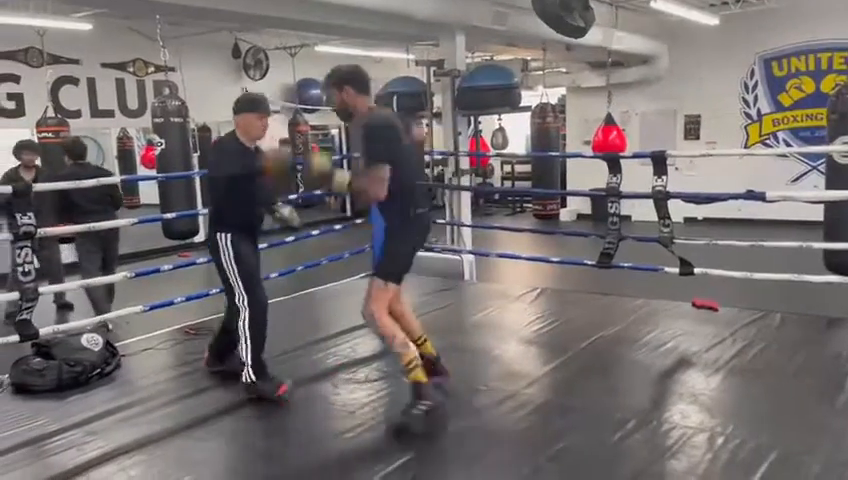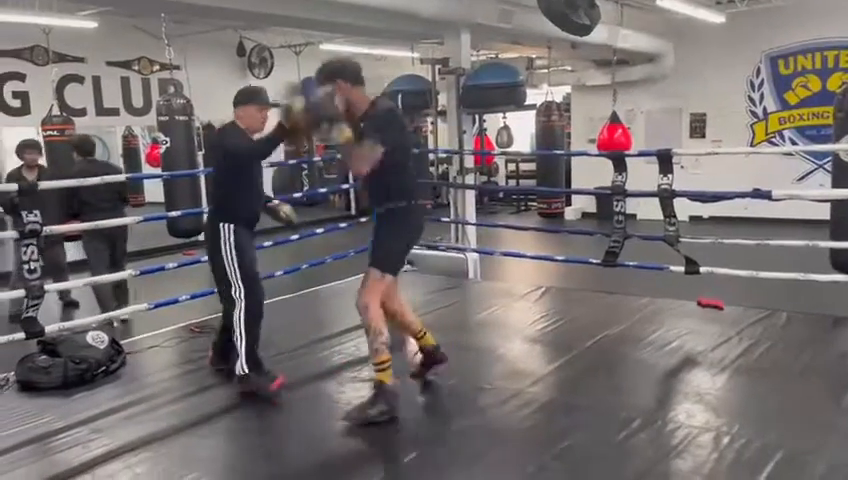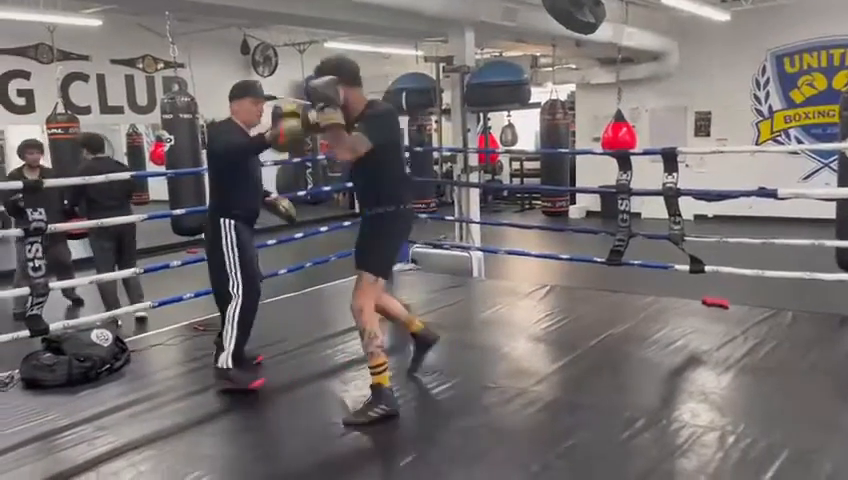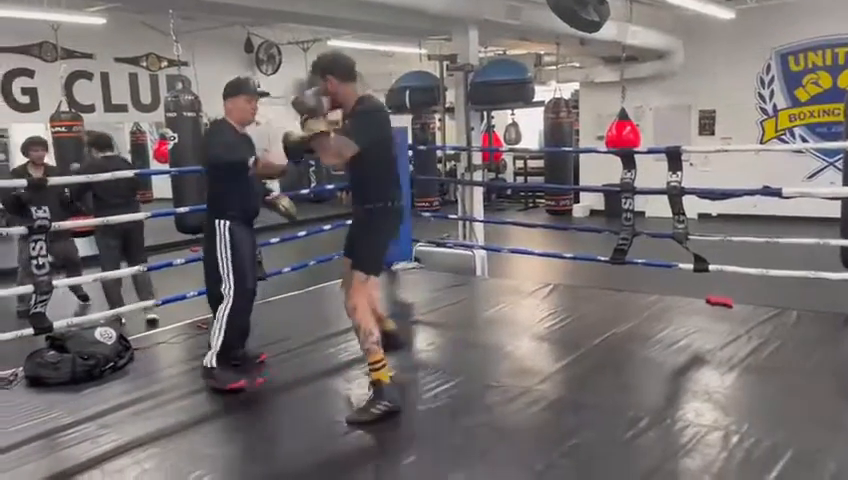
dt=0.1s
person 1, frame 1
left shoulder: (373, 128)
right shoulder: (387, 119)
left elbow: (376, 191)
left wrist: (336, 177)
left hip: (405, 222)
right hip: (415, 216)
left knee: (375, 309)
right knee: (391, 295)
left ankle: (422, 391)
right ankle: (430, 360)
person 1, frame 2
left shoulder: (386, 114)
right shoulder: (361, 117)
left elbow: (361, 165)
left wrist: (340, 122)
left hip: (402, 214)
right hip: (387, 213)
left knee: (368, 301)
right knee: (386, 295)
left ankle: (384, 394)
right ankle: (430, 350)
person 1, frame 3
left shoulder: (381, 115)
right shoulder: (355, 117)
left elbow: (343, 152)
left wrist: (326, 107)
left hip: (389, 217)
right hip: (374, 215)
left knee: (361, 304)
right knee: (372, 295)
left ankle: (382, 396)
right ankle: (421, 334)
person 1, frame 4
left shoulder: (368, 112)
right shoulder: (357, 112)
left elbow: (333, 156)
right elbow: (343, 156)
left wrist: (312, 117)
left hip: (380, 213)
right hip: (368, 210)
left knee: (356, 302)
right knee: (355, 282)
left ankle: (384, 393)
right ankle: (388, 333)
person 2, frame 1
left shoulder: (257, 153)
right shoulder: (224, 148)
left elbow: (264, 193)
right elbow: (219, 179)
left wrist: (279, 208)
right wrist: (261, 167)
left hip: (248, 235)
right hip: (227, 237)
left knee: (245, 299)
right knee: (252, 300)
left ankle: (219, 356)
right ankle: (254, 376)
person 2, frame 2
left shoulder: (251, 142)
right shoulder: (228, 136)
right elbow: (245, 154)
left wrist: (273, 205)
right wrist: (283, 132)
left hip: (241, 228)
right hip: (226, 228)
left knee: (243, 294)
right knee: (247, 295)
left ankle: (223, 353)
right ankle: (248, 370)
person 2, frame 3
left shoulder: (244, 139)
right shoulder: (223, 133)
right elbow: (231, 153)
left wrist: (271, 199)
right wrist: (271, 137)
left hip: (242, 223)
right hip: (227, 224)
left knee: (240, 290)
right knee: (244, 290)
left ankle: (230, 350)
right ankle: (229, 367)
person 2, frame 4
left shoulder: (245, 139)
right shoulder: (217, 133)
right elbow: (218, 164)
right wrist: (255, 163)
left hip: (244, 224)
right hip: (224, 225)
left knee: (246, 289)
right knee: (232, 292)
left ankle: (233, 349)
right ankle: (215, 364)
person 3, frame 1
left shoulder: (63, 178)
right shoulder: (104, 173)
left elbow: (61, 209)
right elbow: (118, 202)
left wrist: (72, 223)
left hip: (86, 232)
right hip: (109, 228)
left knee: (91, 275)
right knee: (109, 271)
right ankle: (107, 310)
person 3, frame 2
left shoulder: (75, 174)
right shoulder: (113, 169)
left elbow: (71, 207)
right elbow: (125, 198)
left wrist: (81, 216)
left hip: (93, 229)
right hip: (117, 225)
left knee: (100, 273)
right knee: (119, 267)
right ankle: (122, 308)
person 3, frame 3
left shoulder: (83, 171)
right shoulder: (121, 167)
left elbow: (74, 201)
left hip: (101, 227)
right hip: (126, 223)
left knee: (105, 272)
right knee: (128, 266)
right ankle: (138, 306)
person 3, frame 4
left shoulder: (90, 167)
right shoulder: (128, 165)
left elbow: (76, 194)
left hip: (107, 225)
right hip: (132, 221)
left knee: (110, 269)
right knee: (139, 264)
right ankle: (149, 307)
person 4, frame 1
left shoulder: (45, 175)
left elbow: (54, 200)
left wrist: (56, 221)
left hip: (45, 229)
left knee: (55, 266)
left ankle: (60, 299)
person 4, frame 2
left shoulder: (49, 175)
right shoulder: (13, 177)
left elbow: (60, 200)
left wrist: (65, 218)
left knee: (59, 265)
right knee: (21, 270)
left ankle: (65, 296)
right ankle: (15, 309)
person 4, frame 3
left shoulder: (51, 175)
right shoulder: (14, 177)
left elbow: (60, 200)
left knee: (63, 263)
right knee: (23, 269)
left ankle: (70, 293)
right ankle: (19, 308)
person 4, frame 4
left shoulder: (54, 172)
right shoulder: (17, 174)
left elbow: (64, 198)
left wrist: (74, 208)
left knee: (72, 258)
right knee: (27, 268)
left ankle: (78, 291)
right ankle: (23, 305)
